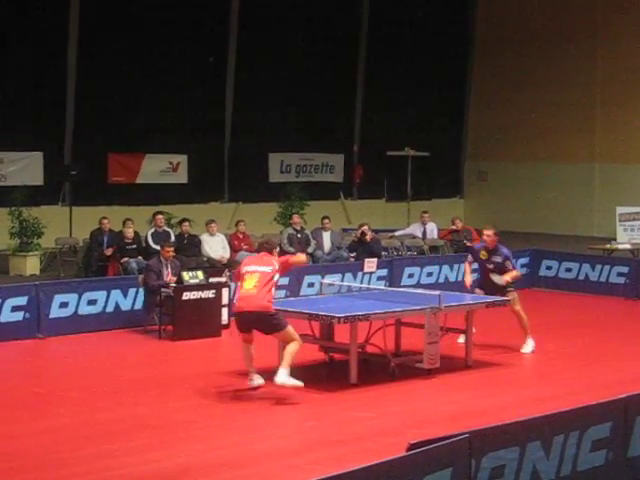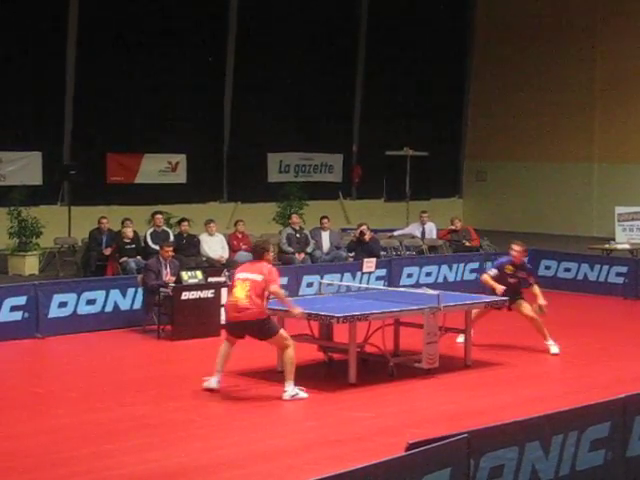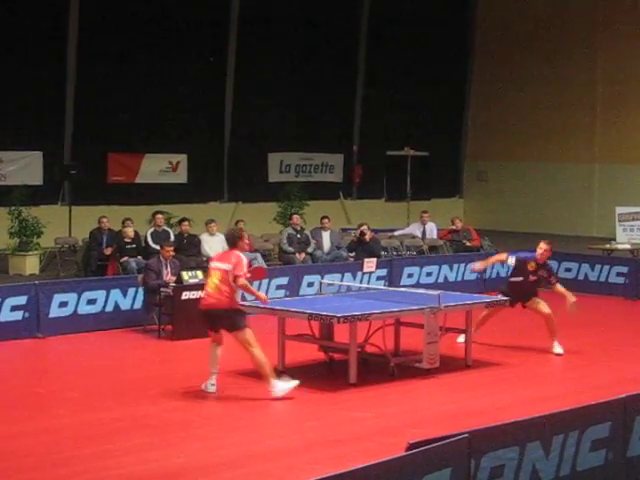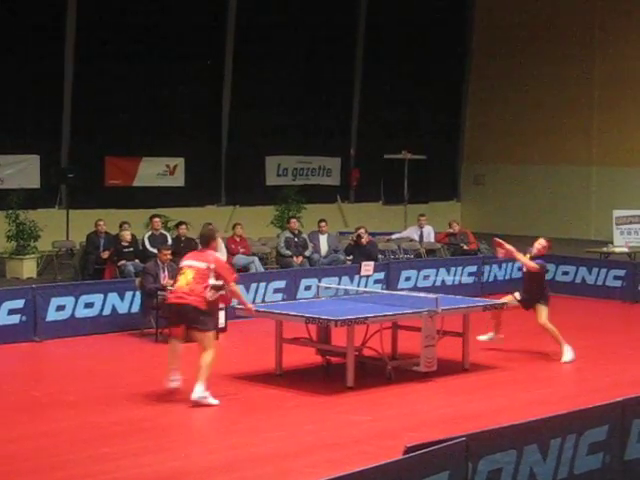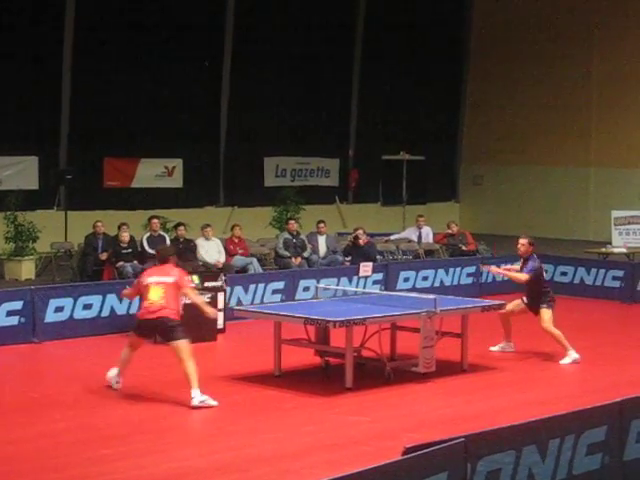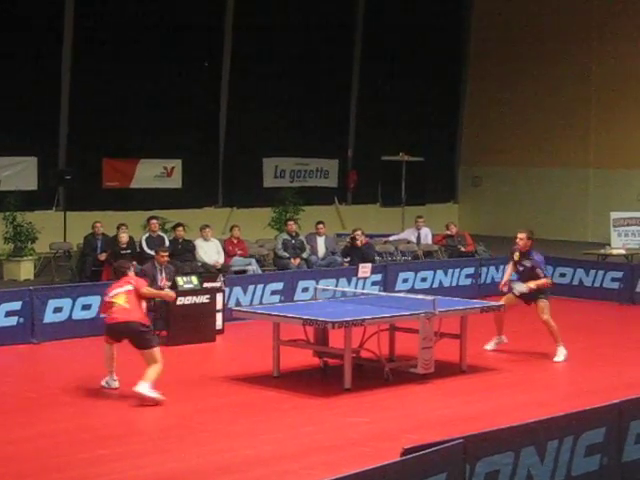
dt=0.2s
person 1, frame 1
left shoulder: (246, 262)
right shoulder: (277, 261)
right elbow: (302, 259)
left hip: (240, 310)
right hip: (262, 311)
left knee: (247, 341)
right knee: (294, 340)
left ankle: (253, 377)
right ankle: (283, 374)
person 1, frame 2
left shoulder: (241, 269)
right shoulder: (269, 269)
right elbow: (275, 290)
right wrist: (292, 307)
left hip: (233, 317)
right hip: (255, 318)
left knee: (229, 341)
right knee: (287, 346)
left ankle: (215, 379)
right ankle: (289, 388)
person 1, frame 3
left shoulder: (216, 257)
right shoulder: (239, 258)
right elbow: (240, 282)
right wrist: (258, 294)
left hip: (207, 306)
right hip: (225, 307)
left knee: (216, 342)
right knee: (252, 346)
left ankle: (212, 381)
right ankle: (275, 385)
person 1, frame 4
left shoulder: (188, 257)
right shoulder: (217, 259)
right elbow: (231, 286)
right wrist: (245, 303)
left hip: (174, 302)
right hip: (195, 305)
left knee: (176, 337)
right knee: (209, 350)
left ankle: (174, 376)
right ankle: (199, 391)
person 1, frame 5
left shoulder: (146, 275)
right shoulder: (179, 272)
left elbow: (129, 294)
right elbow: (189, 291)
left wrist: (126, 292)
right wrist: (206, 307)
left hip: (145, 318)
right hip: (168, 320)
left knee: (131, 346)
right knee: (187, 358)
left ankle: (116, 376)
right ankle: (196, 395)
person 1, frame 6
left shoulder: (110, 290)
right shoulder: (136, 281)
left elbow: (104, 310)
right elbow: (143, 290)
right wrist: (165, 293)
left hip: (113, 323)
right hip: (137, 324)
left knee: (110, 341)
right knee: (157, 363)
left ankle: (111, 379)
right ankle: (145, 386)
person 2, frame 1
left shoulder: (504, 253)
right shoulder: (477, 249)
left elbow: (515, 272)
right elbow: (468, 263)
left wrist: (509, 276)
right wrist: (467, 276)
left hip: (503, 286)
right hip: (485, 286)
left knee: (517, 310)
left ankle: (529, 340)
person 2, frame 2
left shoulder: (527, 269)
right shoulder: (502, 262)
left elbow: (533, 285)
right elbow: (484, 277)
left wrist: (540, 298)
right wrist: (496, 285)
left hip: (514, 297)
right hip: (497, 295)
left knee: (531, 315)
right knee: (475, 315)
left ankle: (549, 342)
person 2, frame 3
left shoulder: (547, 269)
right shoulder: (525, 257)
left elbow: (555, 284)
right elbow: (503, 257)
left wrist: (568, 296)
right wrist: (484, 263)
left hip: (528, 295)
right hip: (509, 293)
left knee: (547, 313)
right knee: (488, 313)
left ankle: (555, 342)
person 2, frame 4
left shoulder: (540, 263)
right shoulder: (529, 254)
left elbow: (531, 267)
left wrist: (516, 253)
right wrist: (508, 251)
left hip: (539, 298)
right hip: (525, 295)
left knee: (543, 322)
left ankle: (566, 349)
right ankle: (496, 334)
person 2, frame 5
left shoulder: (533, 264)
right shoulder: (525, 258)
left elbow: (523, 278)
left wrist: (501, 271)
right wrist: (508, 268)
left hip: (544, 300)
right hip: (531, 298)
left knee: (546, 326)
right knee: (503, 313)
left ankle: (571, 353)
right ankle: (507, 344)
person 2, frame 6
left shoulder: (537, 259)
right shoulder: (516, 251)
left elbow: (547, 281)
left wrist: (534, 284)
right wrist: (506, 277)
left hip: (539, 291)
right hip: (521, 289)
left knee: (545, 318)
right knee: (498, 311)
left ankle: (560, 348)
right ankle: (499, 338)
